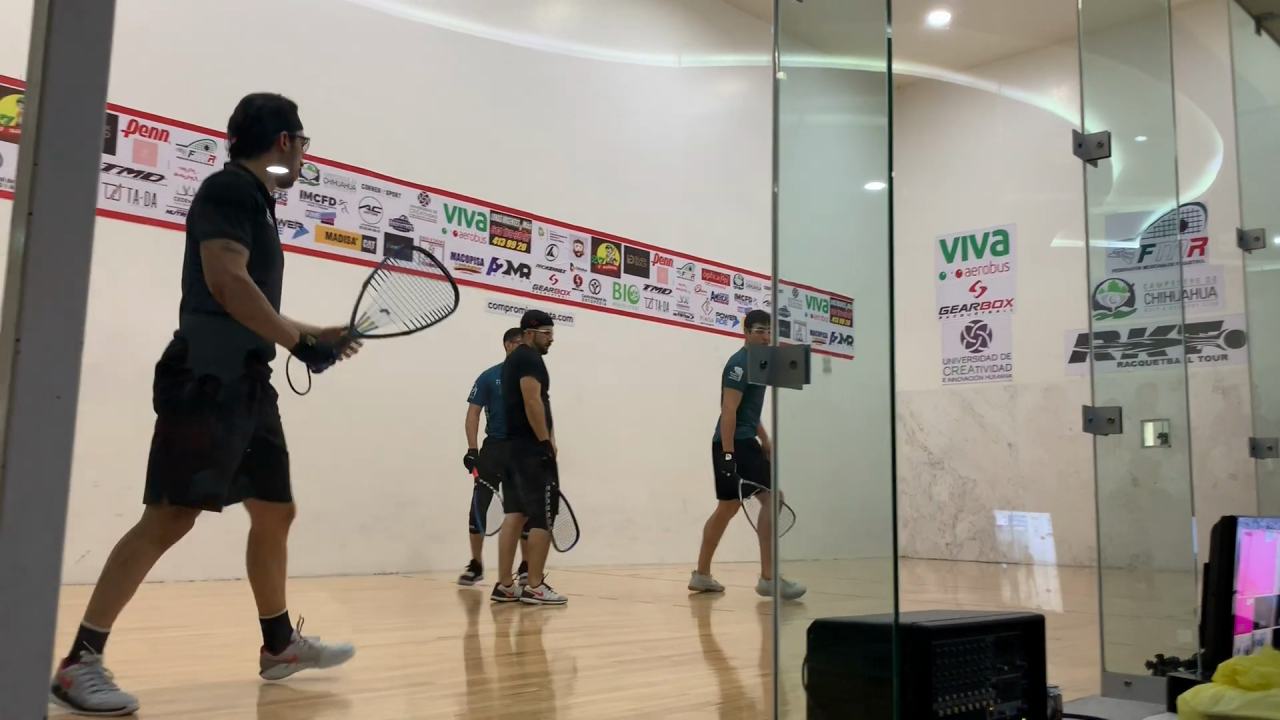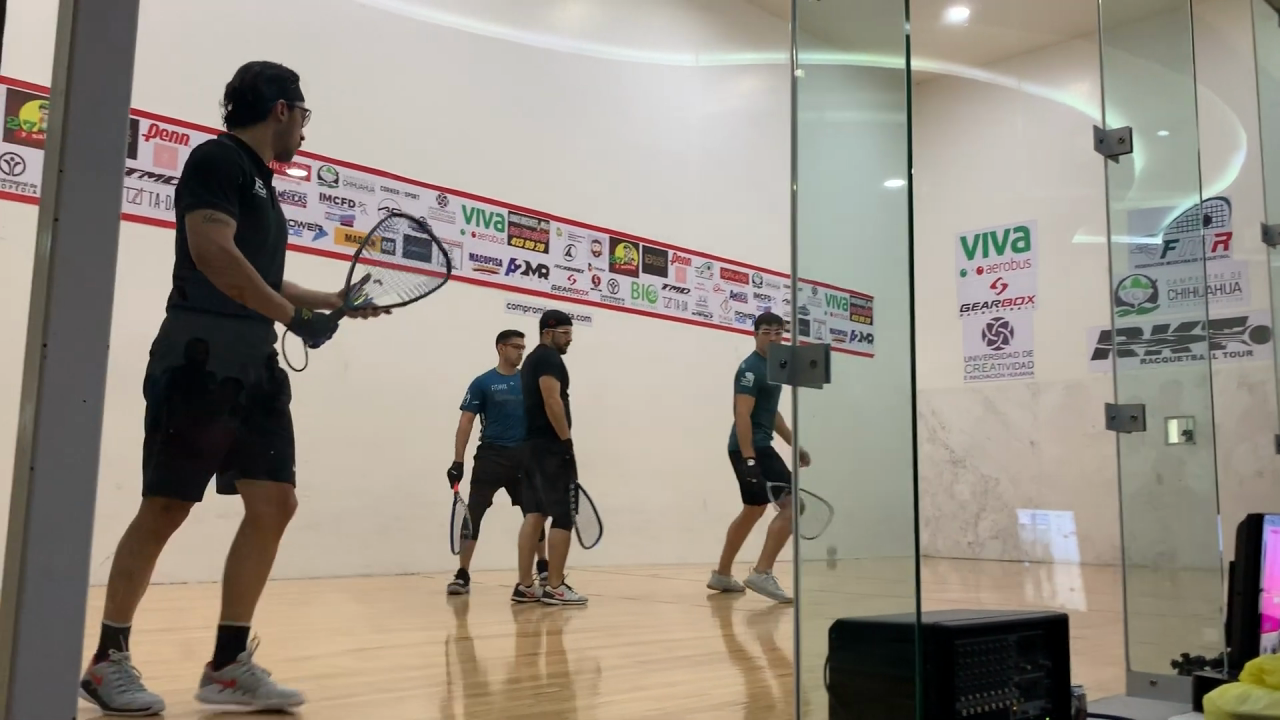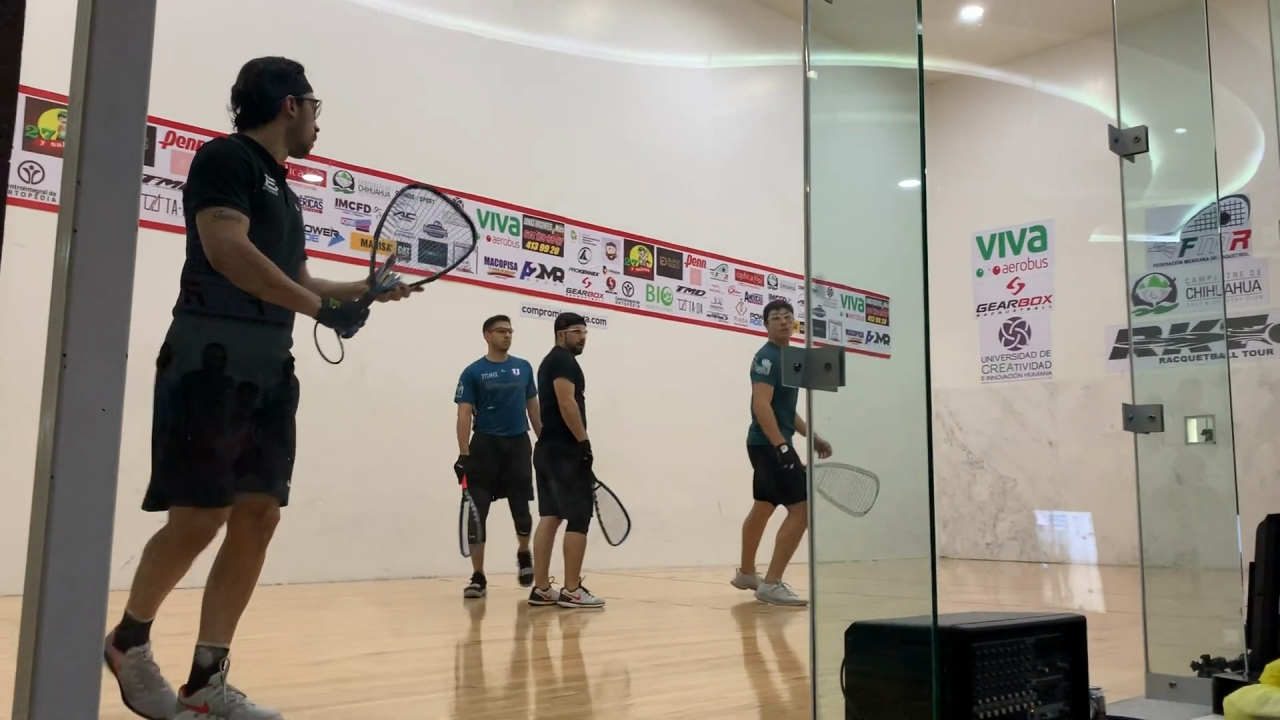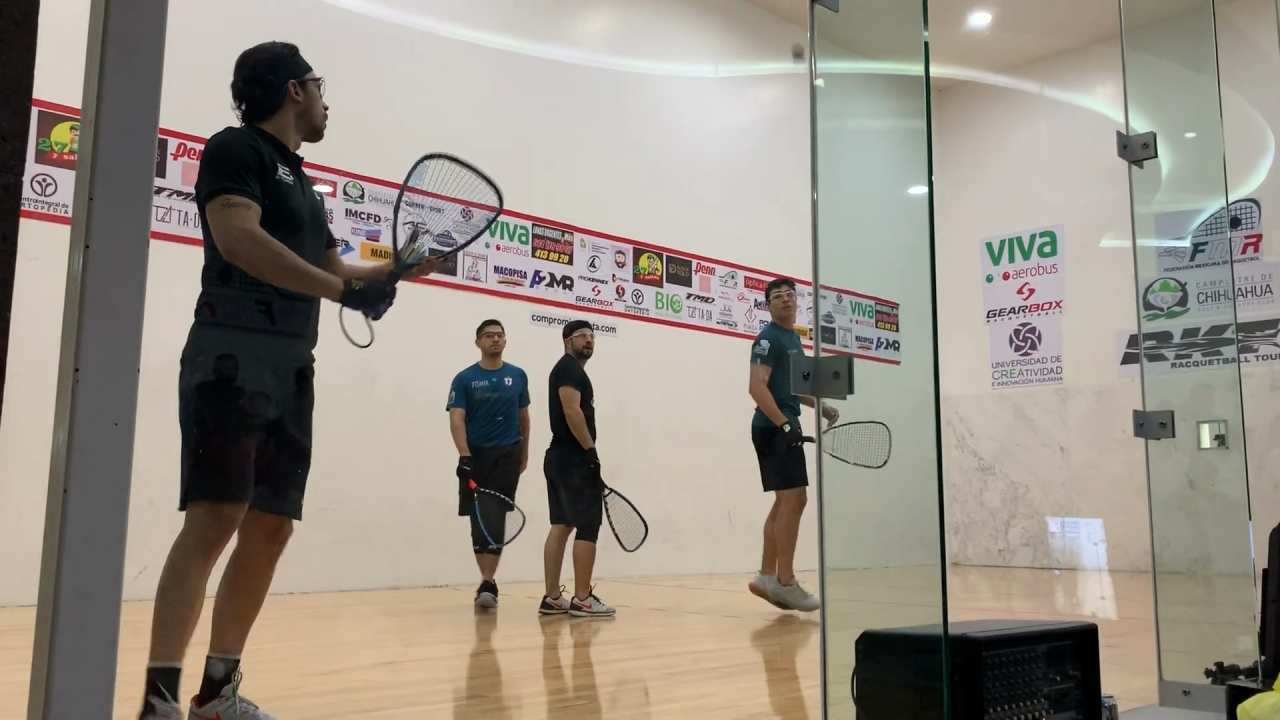
dt=0.2s
person 1, frame 1
left shoulder: (251, 200)
right shoulder: (232, 188)
right elbow: (226, 279)
left wrist: (311, 334)
right wrist: (299, 341)
left hip: (243, 380)
right hip: (211, 375)
left knee: (274, 513)
right knee: (171, 516)
left ankle: (280, 642)
right ankle: (82, 660)
person 1, frame 2
left shoulder: (260, 181)
right shoulder: (217, 159)
right elbow: (211, 250)
left wrist: (331, 301)
right wrist: (293, 316)
left hip: (253, 365)
right hip: (202, 360)
left knee: (273, 502)
right knee: (166, 507)
left ankle: (228, 662)
right ankle: (108, 658)
person 1, frame 3
left shoulder: (280, 187)
right shoulder: (224, 157)
right elbow: (225, 248)
left wrist: (363, 288)
right wrist: (320, 307)
left hip: (268, 369)
right hip: (209, 360)
left knee: (256, 517)
right knee: (195, 519)
right ankle: (130, 640)
person 1, frame 4
left shoulder: (300, 182)
right shoulder: (234, 149)
left elbow: (332, 268)
right elbow: (238, 239)
left wrist: (396, 270)
right wrist: (343, 289)
left hip: (289, 373)
right hip: (230, 363)
left knee: (268, 532)
right knee: (216, 521)
person 2, frame 1
right shoulder: (741, 362)
right elbow: (728, 410)
left wrist: (766, 441)
right wrist: (729, 453)
left hip: (735, 443)
right hip: (735, 443)
left knee: (726, 508)
right knee: (771, 499)
left ankle: (701, 574)
right ankle: (769, 578)
person 2, frame 2
left shoulder: (772, 367)
right shoulder: (751, 368)
right elbow: (742, 416)
left wrist: (794, 445)
right wrist: (750, 460)
left hip: (758, 447)
right hip: (750, 449)
left knee: (752, 512)
right knee: (790, 504)
left ankle: (721, 574)
right ankle: (762, 573)
person 2, frame 3
left shoulder: (787, 358)
right shoulder: (766, 357)
right elbow: (761, 406)
left wrist: (813, 437)
right wrist: (782, 445)
left hip: (774, 443)
right hip: (769, 444)
left knee: (762, 509)
right knee: (800, 510)
left ankle: (746, 572)
right ankle: (772, 583)
person 2, frame 4
left shoulder: (794, 338)
right shoulder: (767, 339)
right elbow: (757, 387)
left wrist: (819, 405)
right wrist: (785, 423)
left hip: (785, 427)
right hip: (773, 428)
left knee: (784, 502)
right knee: (794, 499)
left ankle: (767, 577)
right ankle: (785, 582)
person 3, frame 1
left shoulder: (511, 359)
right shoulder: (530, 358)
right elbow: (533, 402)
right wrist: (546, 443)
left hip: (512, 445)
right hip: (530, 448)
left knee: (516, 515)
right knee: (543, 517)
left ankle: (505, 585)
right ankle: (535, 587)
person 3, frame 2
left shoulder: (532, 359)
right shoulder: (549, 358)
right elbow: (552, 401)
right wrist: (567, 443)
left hip: (532, 445)
right hip: (550, 447)
left knee: (535, 514)
right knee: (564, 516)
left ankle: (525, 585)
right ankle: (555, 587)
person 3, frame 3
left shoulder: (550, 362)
right shoulder: (563, 360)
right elbow: (567, 403)
right wrist: (584, 443)
left hip: (547, 448)
right hip: (565, 450)
left knee: (550, 517)
right knee: (579, 518)
left ankle: (541, 588)
right ankle: (572, 591)
person 3, frame 4
left shoulder: (566, 369)
right shoulder: (570, 368)
right elbow: (572, 410)
right wrist: (591, 451)
left hip: (559, 457)
right hip: (574, 459)
left knee: (561, 526)
right knee: (587, 526)
left ankle: (552, 598)
right ankle: (583, 599)
person 4, frame 1
right shoulder: (489, 377)
right elbow: (473, 414)
right wrist: (472, 449)
right hip: (495, 447)
left knee: (522, 509)
right knee: (479, 505)
left ankle: (526, 565)
right ankle: (476, 564)
person 4, frame 2
right shoulder: (483, 383)
right elbow: (466, 422)
right wrist: (457, 461)
left hip: (524, 454)
right hip: (491, 453)
right knee: (474, 510)
left ankle: (542, 564)
right ankle: (462, 574)
person 4, frame 3
left shoulder: (524, 368)
right shoulder: (473, 372)
left elbow: (533, 406)
right elbow: (464, 415)
right wrist: (463, 455)
left hip: (518, 444)
right hip: (484, 445)
left knee: (520, 507)
right knee: (476, 511)
left ankle: (524, 556)
right ankle: (478, 577)
person 4, frame 4
left shoulder: (518, 376)
right shoulder: (464, 379)
left elbow: (523, 416)
right elbow: (457, 420)
left wrist: (525, 454)
right wrist: (464, 457)
left hip: (507, 454)
right hip: (475, 456)
left knee: (495, 519)
right knee: (478, 524)
left ankle: (488, 583)
right ankle: (487, 583)
